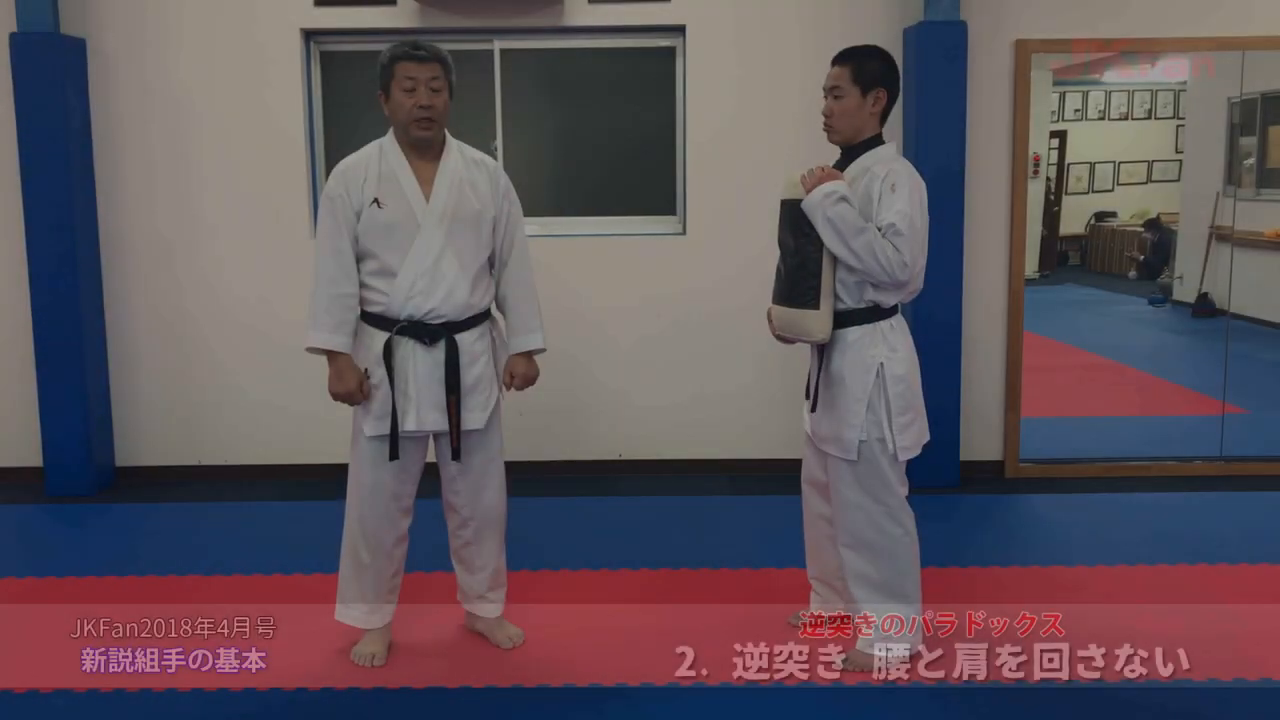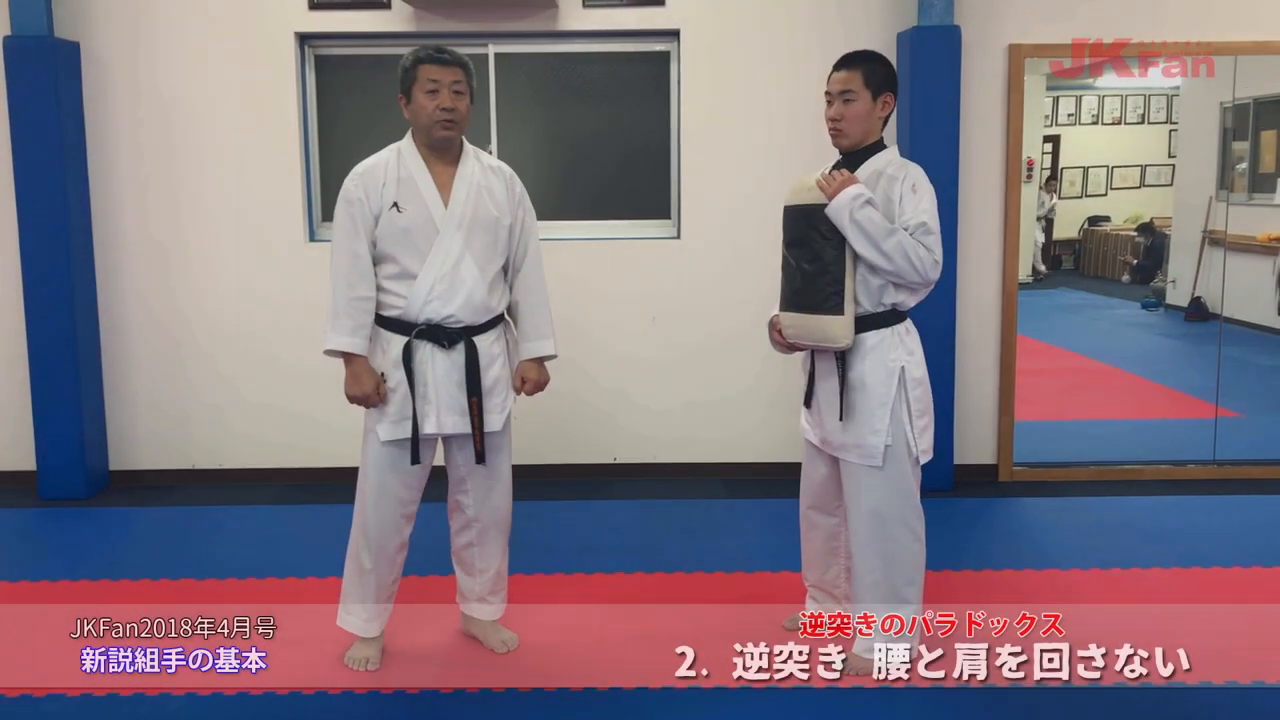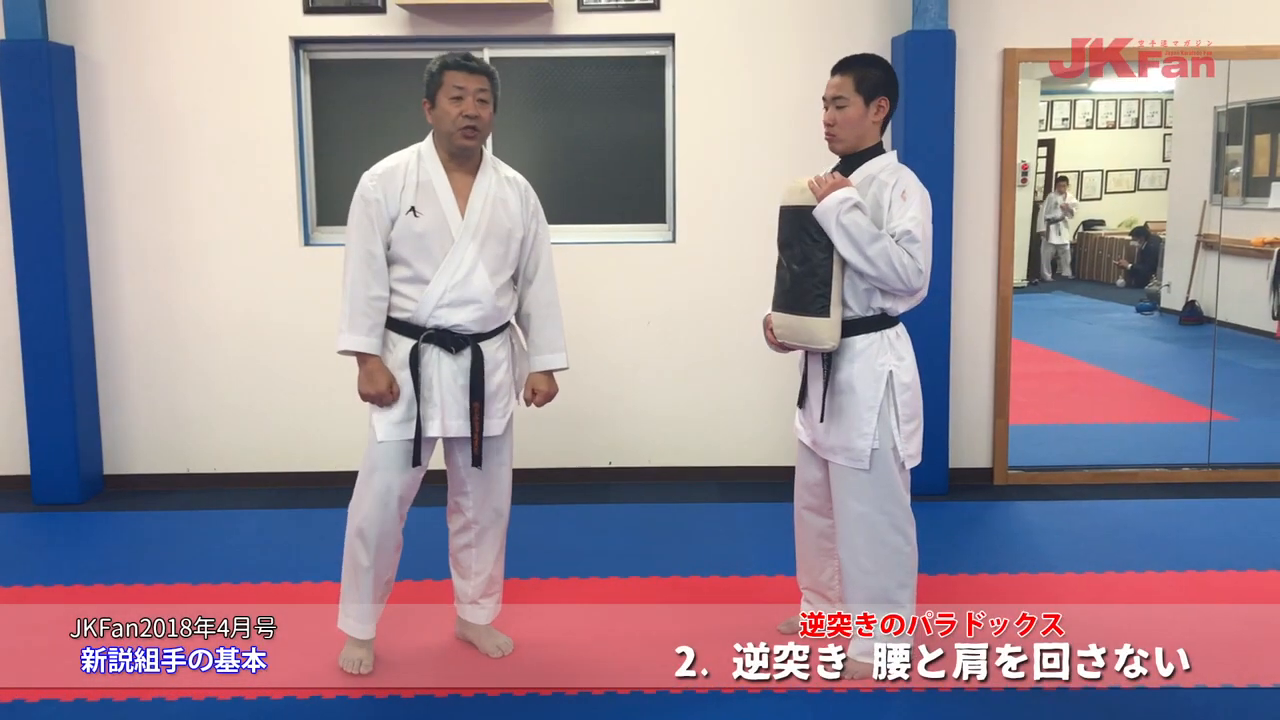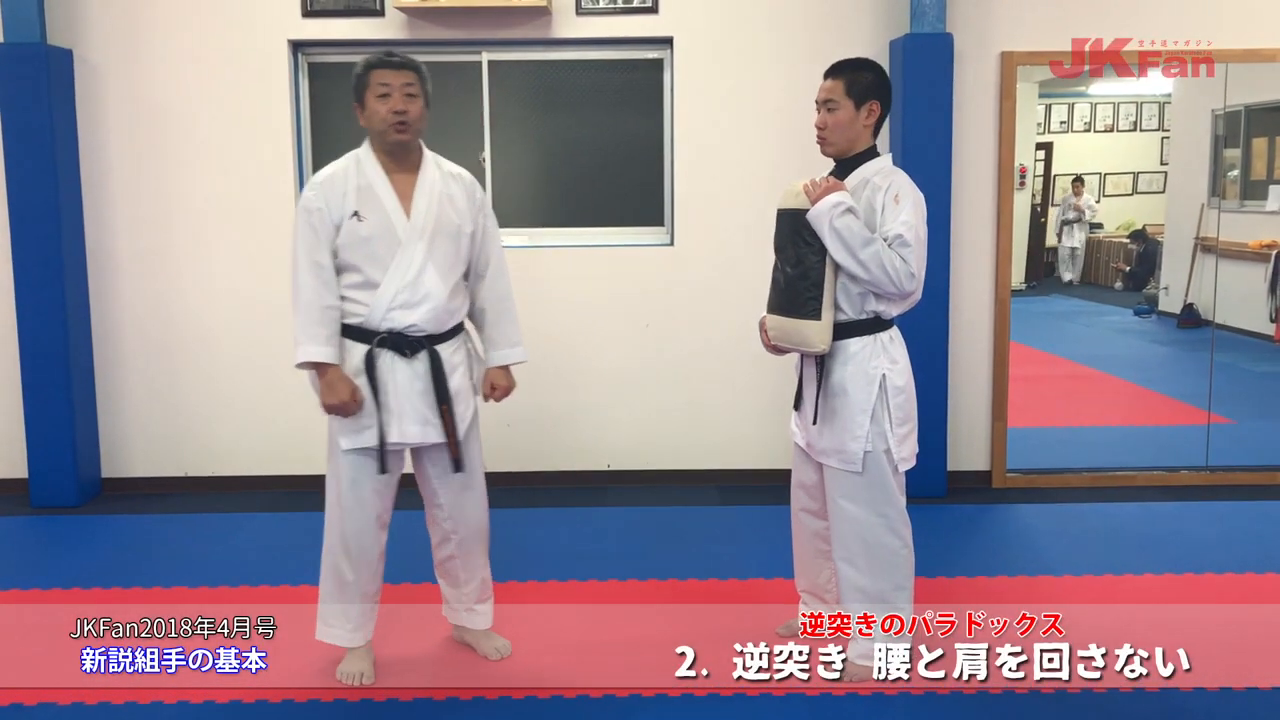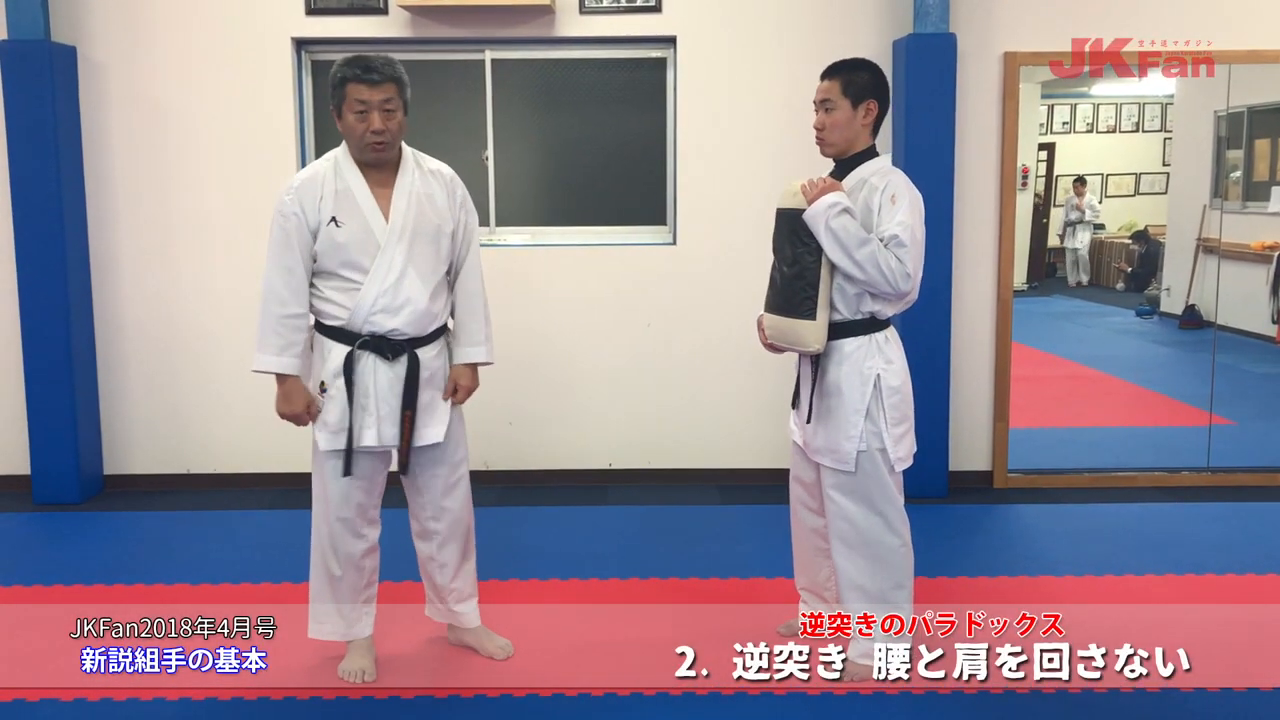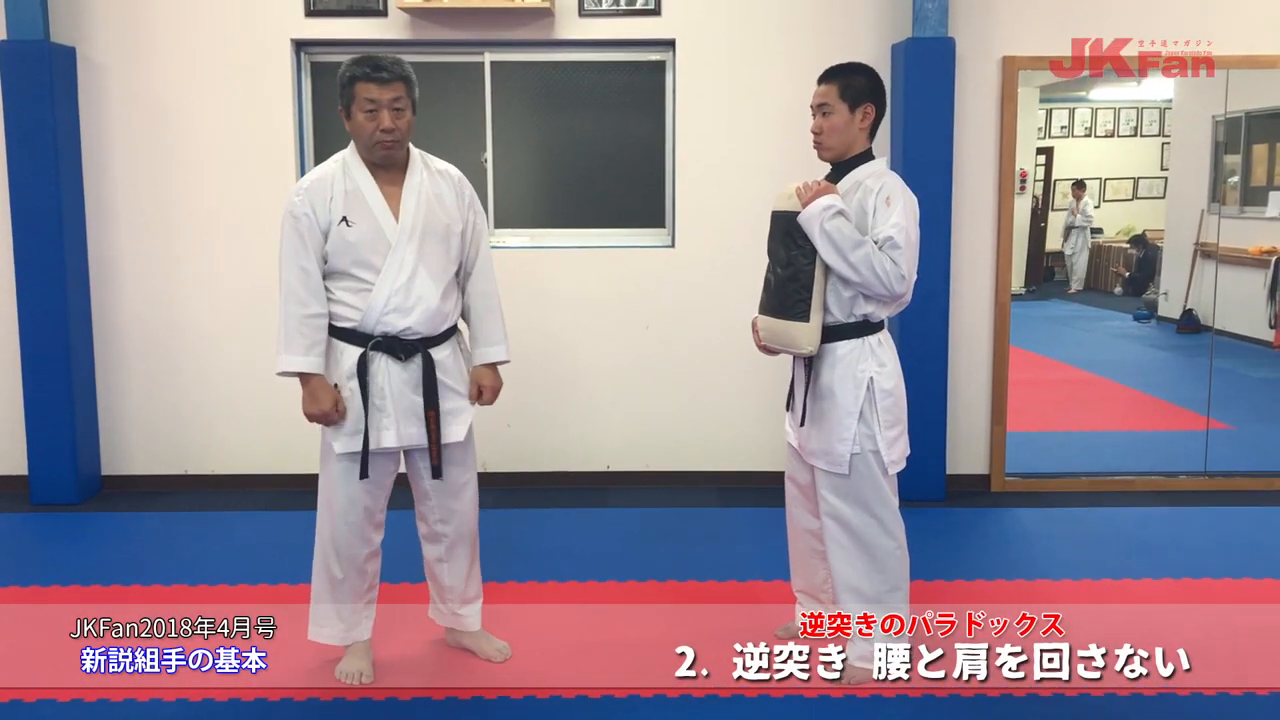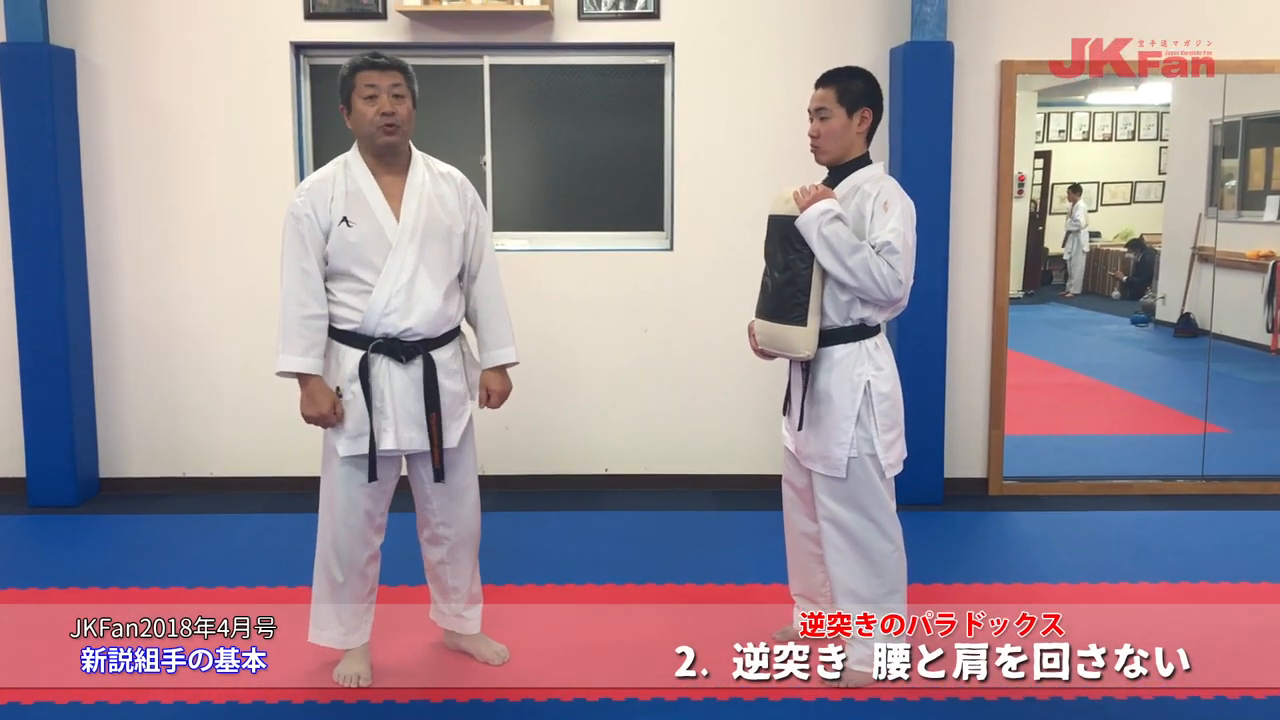
dt=0.5s
person 1, frame 1
left shoulder: (485, 175)
right shoulder: (353, 177)
left elbow: (514, 267)
right elbow: (335, 274)
left wrist: (523, 347)
right wrist: (338, 356)
left hip: (467, 356)
right hip: (389, 358)
left knee: (479, 493)
right knee: (379, 497)
left ankle: (483, 606)
right ankle: (373, 618)
person 1, frame 2
left shoulder: (500, 180)
right shoulder: (370, 180)
left elbow: (526, 272)
right elbow: (352, 277)
left wrist: (534, 352)
right wrist: (355, 360)
left hip: (483, 360)
right hip: (404, 360)
left knee: (484, 496)
right knee: (385, 500)
left ankle: (481, 610)
right ankle: (367, 622)
person 1, frame 3
left shoulder: (514, 191)
right shoulder: (386, 181)
left elbow: (537, 282)
right elbow: (366, 277)
left wrist: (544, 362)
right wrist: (368, 359)
left hip: (486, 366)
right hip: (410, 364)
left knee: (482, 500)
right knee: (380, 500)
left ankle: (475, 614)
right ankle: (359, 626)
person 1, frame 4
left shoulder: (460, 186)
right shoulder: (329, 188)
left elbow: (488, 278)
right elbow: (314, 287)
left wrist: (500, 358)
right wrist: (328, 370)
left hip: (444, 368)
right hip: (367, 369)
left knee: (460, 504)
right knee: (358, 512)
left ankle: (470, 618)
right ankle: (354, 636)
person 1, frame 5
left shoulder: (442, 183)
right shoulder: (307, 192)
left elbow: (466, 277)
right elbow: (286, 291)
left wrist: (468, 358)
right wrist: (287, 376)
left hip: (426, 368)
right hip: (347, 372)
left knee: (445, 503)
right knee: (345, 511)
left ankle: (460, 617)
right ankle: (355, 633)
person 1, frame 6
left shoulder: (450, 184)
right shoulder: (316, 193)
left elbow: (477, 277)
right elbow: (302, 293)
left wrist: (487, 358)
right wrist: (312, 379)
left hip: (438, 369)
right hip: (359, 373)
left knee: (452, 505)
right knee: (350, 514)
left ankle: (460, 619)
right ankle: (354, 634)
person 1, frame 7
left shoulder: (452, 186)
right shoulder: (319, 194)
left elbow: (482, 279)
right elbow: (303, 294)
left wrist: (495, 361)
right wrist: (309, 379)
left hip: (440, 373)
right hip: (360, 377)
left knee: (453, 511)
right knee: (353, 517)
left ankle: (459, 623)
right ankle: (351, 638)
person 2, frame 1
left shoulder: (893, 176)
right shoulder: (841, 174)
left elbow: (894, 265)
left wrist: (827, 201)
left hip: (870, 355)
right hip: (834, 351)
left knee: (872, 499)
right knee: (826, 489)
left ankle: (890, 629)
right ankle: (836, 600)
person 2, frame 2
left shoulder: (903, 179)
right shoulder: (828, 183)
left elbow: (923, 265)
left wrist: (852, 206)
right wrist: (787, 322)
left hip: (880, 360)
right hip: (828, 361)
left knee: (882, 506)
right knee: (821, 498)
left ankle: (887, 632)
right ankle: (830, 604)
person 2, frame 3
left shoulder: (898, 184)
right shoulder: (832, 184)
left elbow: (908, 272)
left wrist: (841, 208)
right wrist: (783, 320)
left hip: (871, 364)
right hip: (823, 360)
left knee: (873, 508)
right knee: (817, 499)
left ankle: (880, 636)
right ankle: (826, 606)
person 2, frame 4
left shoulder: (892, 188)
right shoulder: (827, 188)
left elbow: (901, 276)
left wrist: (834, 212)
left hip: (866, 367)
right hip: (819, 363)
left knee: (868, 511)
right knee: (813, 501)
left ankle: (880, 639)
right ankle: (823, 608)
person 2, frame 5
left shoulder: (890, 187)
right shoulder: (827, 188)
left elbow: (898, 276)
left wrist: (830, 213)
left hip: (863, 367)
right hip: (818, 362)
left knee: (868, 509)
right knee: (813, 500)
left ankle: (880, 639)
right ankle: (823, 608)
person 2, frame 6
left shoulder: (884, 190)
right shoulder: (824, 191)
left elbow: (892, 277)
left wrist: (825, 214)
left hip: (856, 368)
right hip: (813, 364)
left knee: (862, 511)
right knee: (808, 501)
left ankle: (876, 641)
right ankle: (819, 609)
person 2, frame 7
left shoulder: (882, 194)
right shoulder: (821, 194)
left elbow: (889, 281)
left wrist: (823, 220)
left hip: (854, 373)
right hip: (809, 368)
left knee: (860, 514)
right knee: (806, 505)
left ankle: (873, 644)
right ankle: (817, 614)
